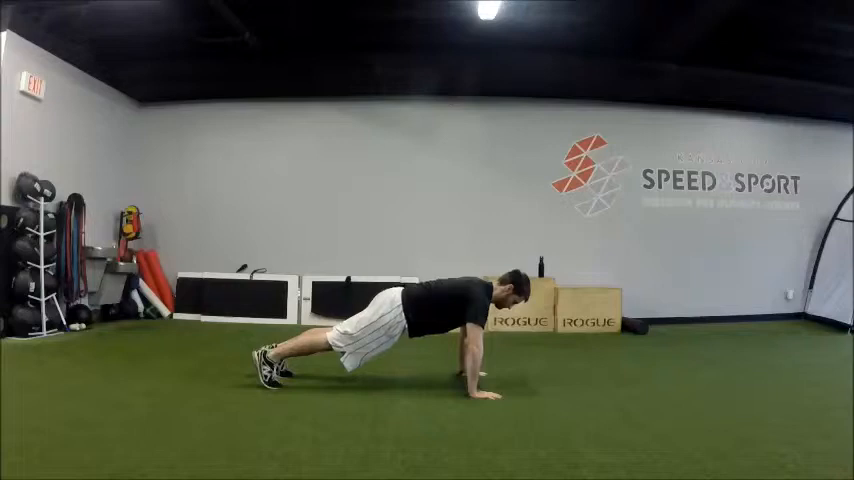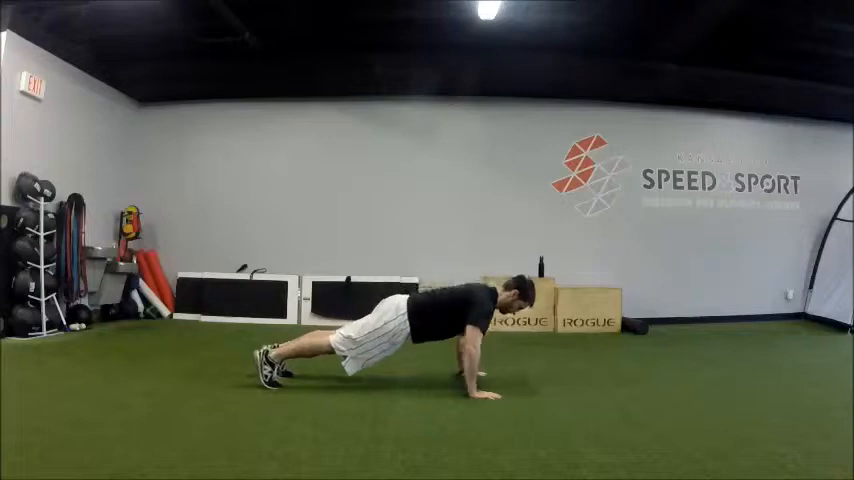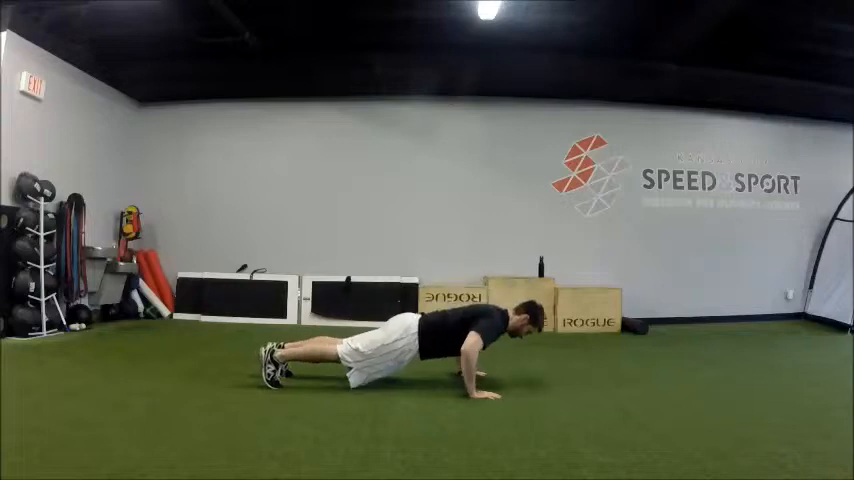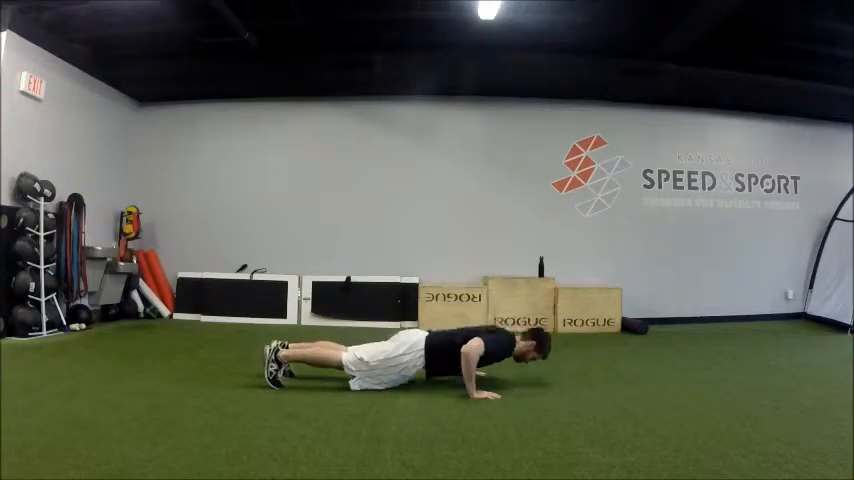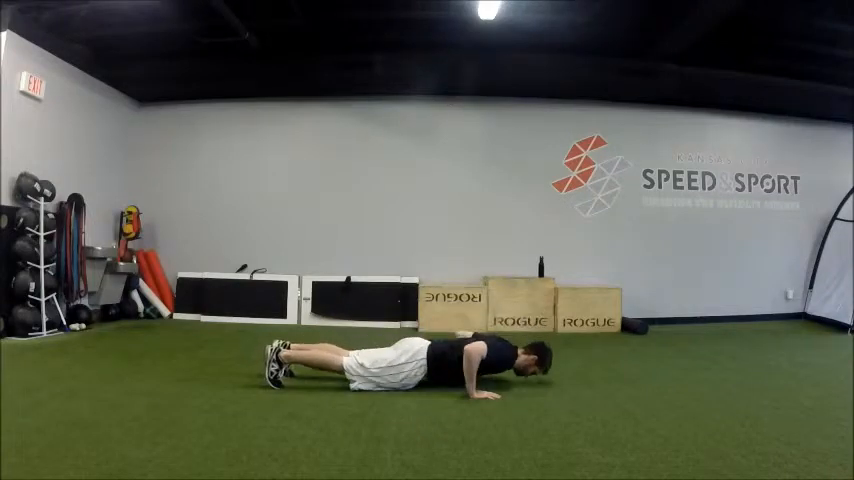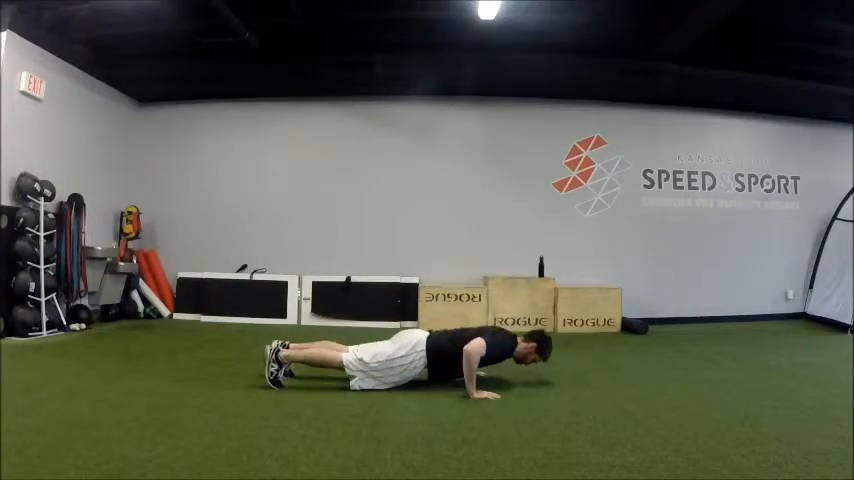
dt=0.2s
person 1, frame 1
left shoulder: (477, 291)
right shoulder: (479, 296)
left elbow: (465, 336)
right elbow: (475, 345)
left wrist: (463, 369)
right wrist: (474, 390)
left hip: (397, 305)
right hip: (397, 311)
left knee: (335, 337)
right knee: (335, 340)
left ankle: (275, 351)
right ankle: (272, 356)
person 1, frame 2
left shoulder: (481, 295)
right shoulder: (484, 301)
left elbow: (463, 336)
right elbow: (473, 347)
left wrist: (463, 368)
right wrist: (473, 390)
left hip: (401, 310)
right hip: (401, 319)
left knee: (337, 339)
right knee: (336, 345)
left ankle: (278, 350)
right ankle: (273, 356)
person 1, frame 3
left shoulder: (492, 314)
right shoulder: (495, 321)
right elbow: (469, 350)
left wrist: (465, 369)
right wrist: (472, 391)
left hip: (410, 327)
right hip: (410, 338)
left knee: (343, 347)
right knee: (344, 355)
left ankle: (281, 348)
right ankle: (278, 355)
person 1, frame 4
left shoulder: (499, 336)
right shoulder: (504, 343)
right elbow: (468, 351)
left wrist: (467, 371)
right wrist: (473, 391)
left hip: (417, 341)
right hip: (416, 354)
left knee: (346, 353)
right knee: (347, 361)
left ankle: (285, 347)
right ankle: (282, 355)
person 1, frame 5
left shoulder: (500, 346)
right shoulder: (506, 353)
left elbow: (462, 334)
right elbow: (471, 350)
left wrist: (469, 373)
right wrist: (473, 391)
left hip: (418, 350)
right hip: (418, 363)
left knee: (347, 356)
right knee: (347, 365)
left ankle: (286, 348)
right ankle: (283, 355)
person 1, frame 6
left shoulder: (500, 337)
right shoulder: (504, 344)
right elbow: (471, 350)
left wrist: (468, 371)
right wrist: (472, 391)
left hip: (418, 341)
right hip: (418, 354)
left knee: (347, 352)
right knee: (348, 362)
left ankle: (285, 348)
right ankle: (283, 356)
